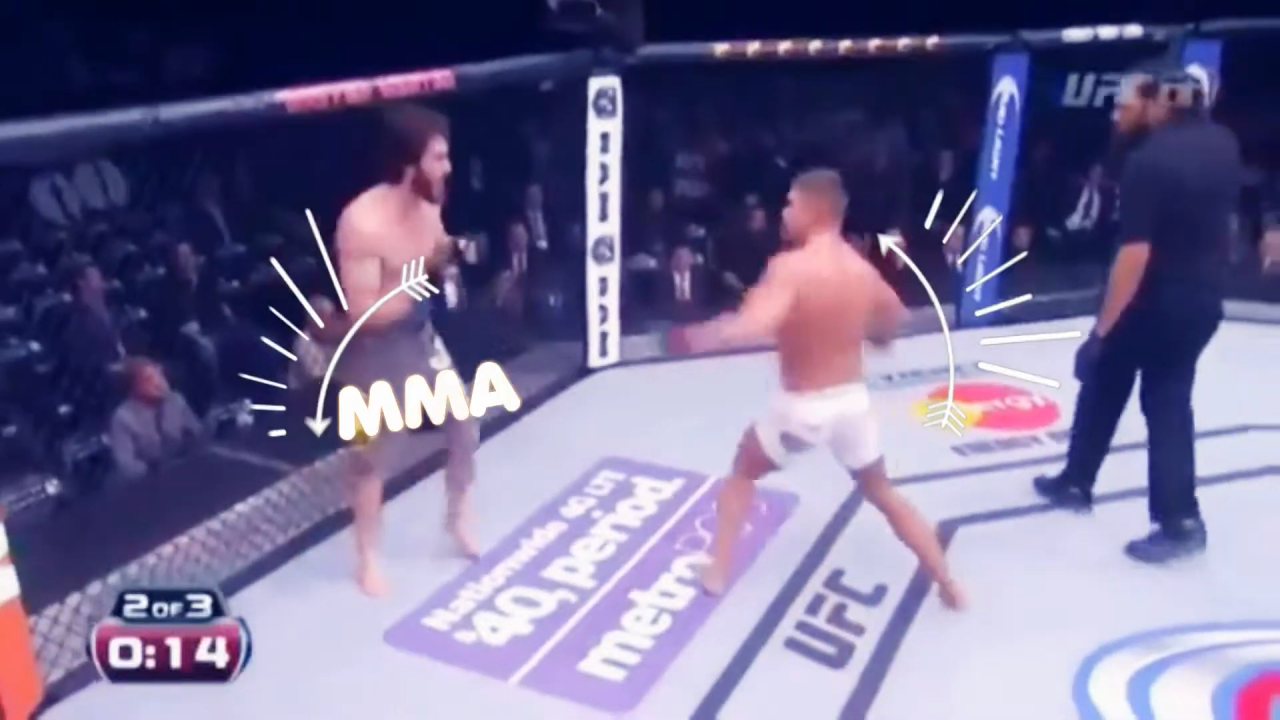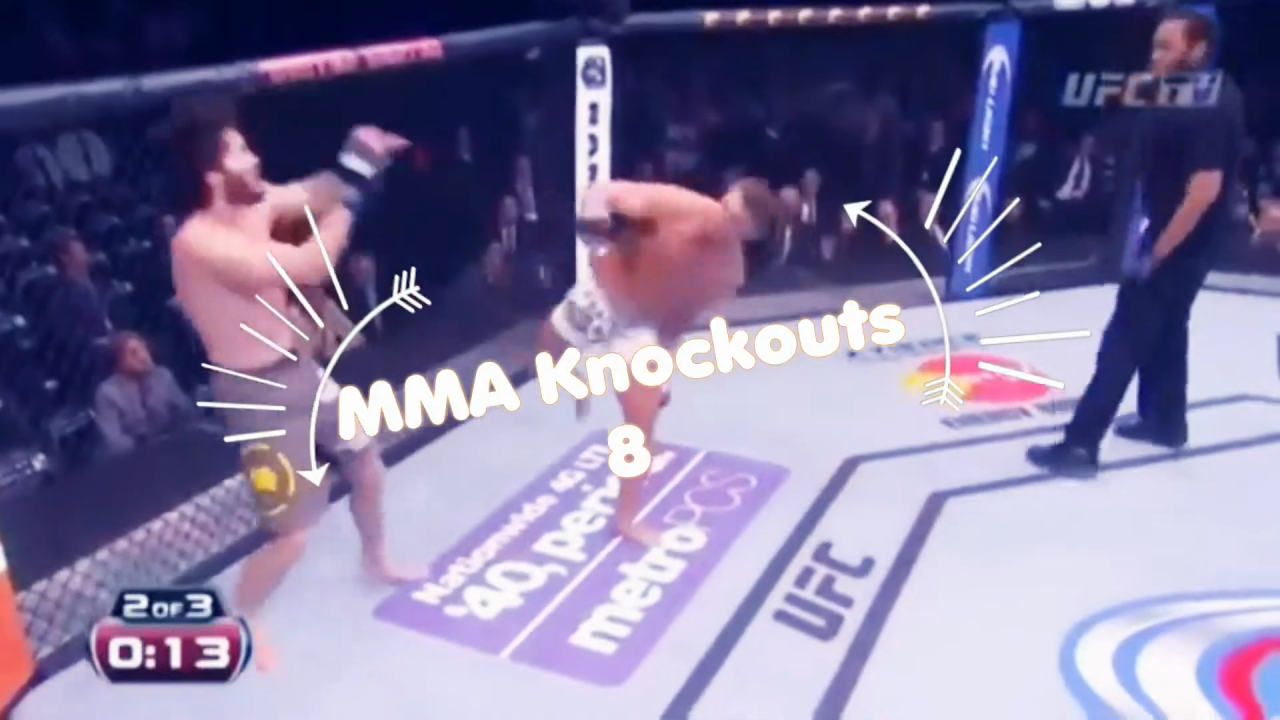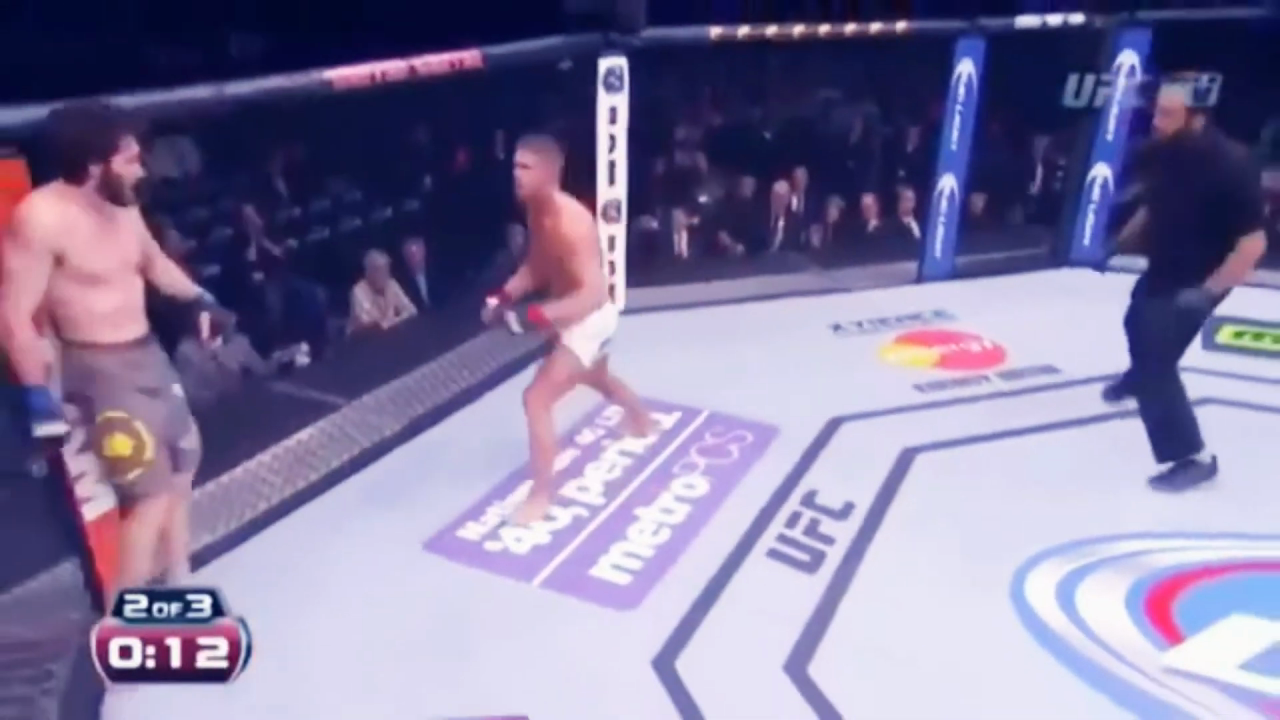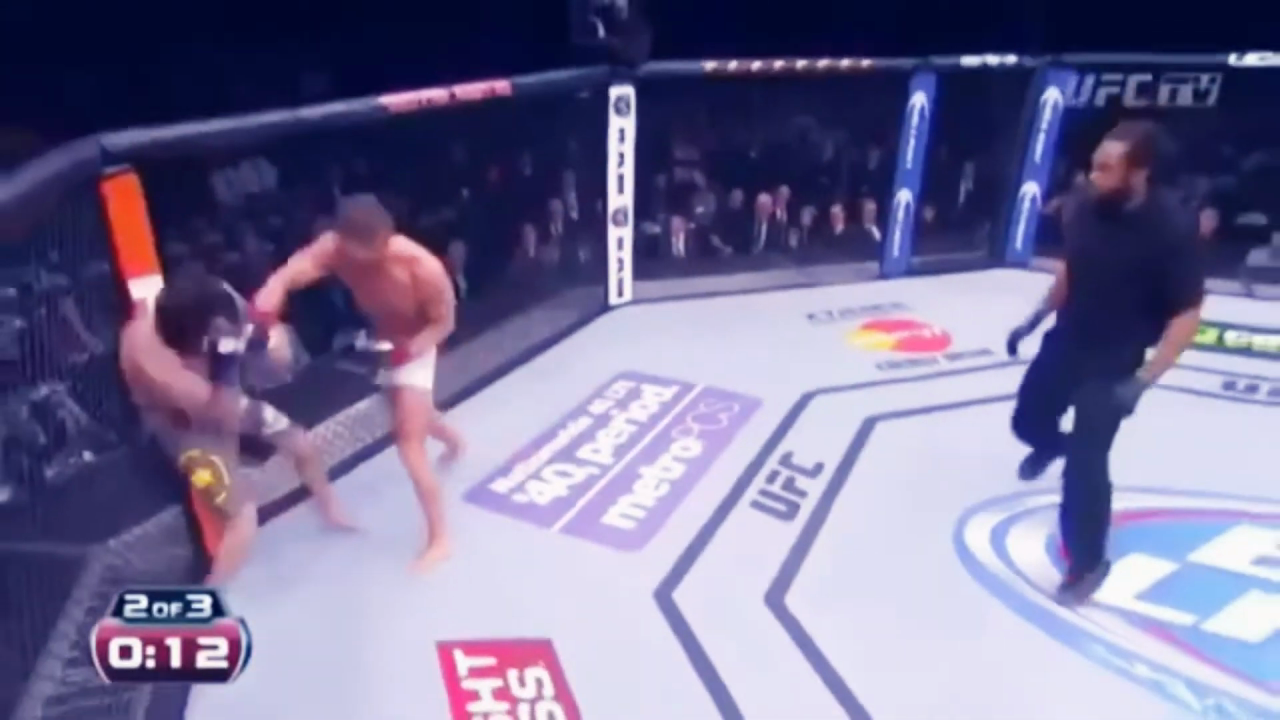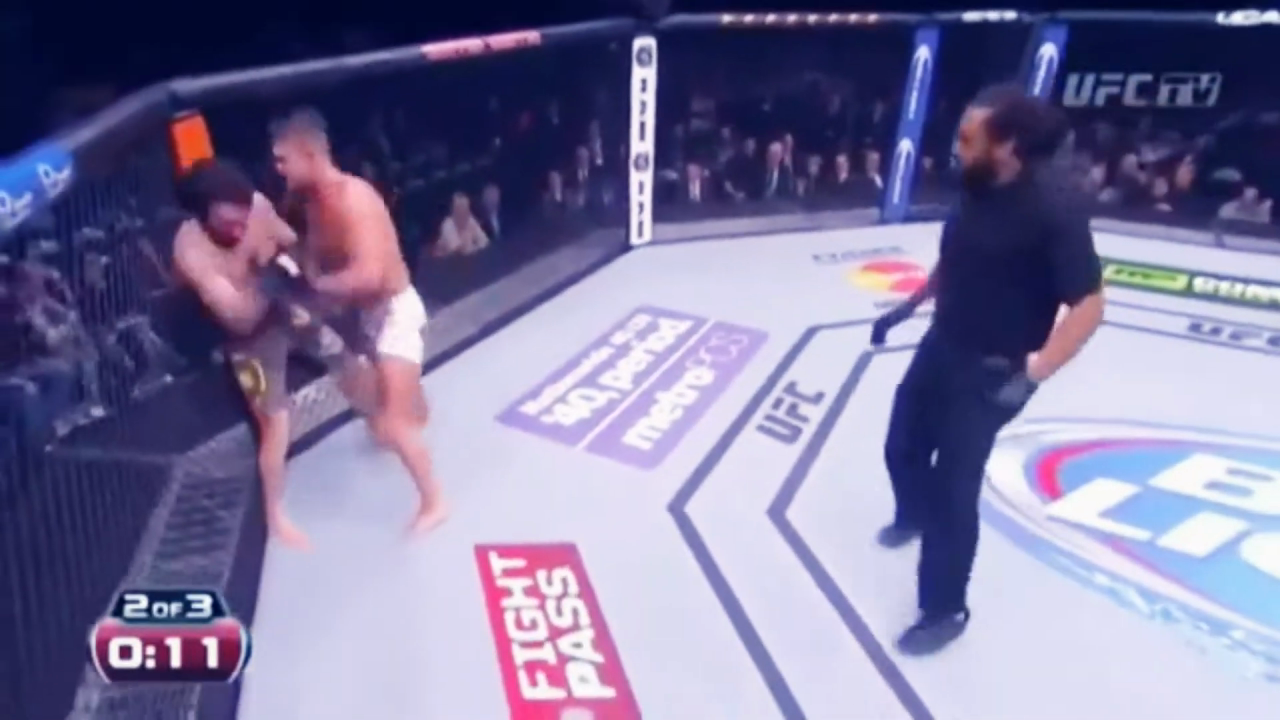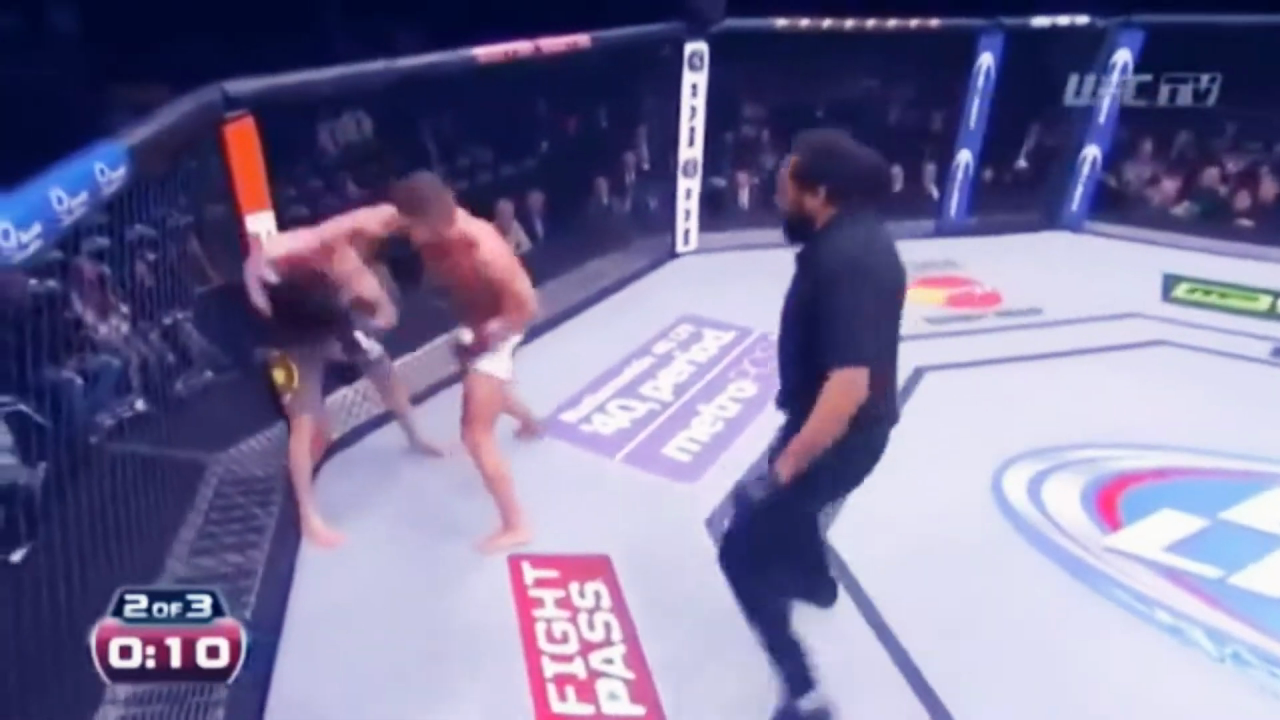
dt=0.7s
person 1, frame 1
left shoulder: (1148, 164)
right shoulder: (1222, 142)
left elbow: (1135, 255)
right elbow: (1224, 211)
left wrist: (1101, 328)
left hip: (1153, 300)
right hip: (1204, 298)
left knee: (1103, 387)
right knee: (1170, 404)
left ankle: (1075, 482)
right ankle: (1179, 518)
person 1, frame 2
left shoulder: (1204, 106)
right shoulder: (1212, 93)
left elbow: (1206, 187)
left wrist: (1156, 252)
left hip: (1183, 239)
right hip: (1193, 235)
left knee: (1125, 338)
right knee: (1165, 327)
left ankle: (1080, 445)
right ankle: (1165, 421)
person 1, frame 3
left shoulder: (1228, 165)
right shoulder: (1160, 151)
left elbow: (1253, 241)
left wrist: (1207, 290)
right wrist: (1122, 239)
left hip: (1192, 285)
right hip: (1161, 272)
left knee: (1155, 361)
right knee: (1139, 327)
left ankle: (1195, 458)
right ankle: (1139, 380)
person 1, frame 4
left shoulder: (1171, 228)
right shoulder: (1086, 207)
left elbow: (1187, 316)
left wrist: (1144, 379)
right wrist: (1035, 319)
left hip: (1112, 364)
right hip: (1064, 341)
left knee: (1086, 463)
right knee: (1028, 420)
left ankle: (1088, 563)
right ankle: (1051, 446)
person 1, frame 5
left shoulder: (1055, 209)
right shoulder: (976, 189)
left elbow: (1087, 307)
left wrist: (1030, 377)
right wrist: (906, 307)
left hip: (990, 371)
right hip: (941, 347)
left knee: (953, 486)
right knee: (902, 448)
left ankle: (945, 610)
right ankle: (917, 515)
person 1, frame 6
left shoulder: (843, 259)
right shoulder: (861, 238)
left elbow: (849, 386)
left wrist: (780, 468)
left hip: (838, 437)
right hip: (850, 427)
left knee: (745, 552)
right knee: (782, 505)
right ankle: (814, 579)
person 2, frame 1
left shoulder: (427, 206)
right shoulder: (362, 223)
right elbow: (362, 313)
left wrist: (456, 253)
right wrist: (422, 299)
left hip: (417, 335)
right hip: (371, 349)
left knee: (464, 434)
right knee: (374, 463)
left ankle: (457, 521)
right ankle: (367, 557)
person 2, frame 2
left shoulder: (254, 208)
right shoulder: (200, 244)
left elbow: (310, 195)
right elbow: (307, 268)
left wrist: (356, 166)
right wrist: (351, 189)
left hip: (299, 370)
right hip: (255, 392)
left knee: (368, 468)
right knee: (292, 534)
left ankle: (376, 559)
right ankle: (242, 620)
person 2, frame 3
left shoulder: (122, 206)
right shoulder: (41, 218)
left elbow: (155, 263)
left wrist: (198, 299)
left hip: (149, 356)
right hip: (101, 371)
left knee: (179, 473)
right knee: (153, 496)
left ankle: (179, 583)
person 2, frame 4
right shoulder: (147, 346)
right elbow: (221, 408)
right wrist: (225, 365)
left hip: (213, 397)
right hip: (180, 419)
left knee: (303, 445)
right knee: (242, 518)
left ankle: (331, 513)
person 2, frame 5
left shoulder: (253, 207)
right shoulder: (190, 251)
left elbow: (291, 243)
right elbow: (241, 319)
left wrist: (289, 262)
right wrist: (268, 277)
left hip: (283, 309)
right hip: (248, 335)
left knee: (344, 359)
right knee: (278, 425)
right ankle: (274, 515)
person 2, frame 6
left shoulder: (337, 253)
right shoulder: (260, 282)
left elbow: (387, 313)
left hip: (338, 321)
right hip: (292, 330)
left knee: (382, 368)
right knee: (306, 420)
left ankle: (415, 438)
right ankle: (308, 515)
person 3, frame 1
left shoulder: (789, 267)
right shoulder: (864, 272)
left elbow: (754, 329)
right elbow: (891, 323)
left wrist: (689, 338)
left hip: (799, 411)
right hip: (852, 406)
left knee: (743, 474)
right knee: (886, 498)
left ankle: (718, 572)
right ankle: (947, 584)
person 3, frame 2
left shoulder: (727, 275)
right shoulder: (678, 207)
left elbow: (681, 317)
right elbow: (608, 195)
right wrist: (592, 211)
left hip: (634, 326)
right hip: (596, 295)
left knee: (642, 429)
right knee: (548, 355)
left ankle: (627, 518)
person 3, frame 3
left shoulder: (568, 225)
right shoulder: (540, 213)
left elbow: (592, 292)
right elbow: (536, 267)
left wrist: (543, 316)
right wrist: (504, 296)
left hip: (590, 319)
right hip: (584, 317)
left knee: (537, 400)
right knee: (596, 377)
left ankle: (540, 495)
right ankle: (641, 421)
person 3, frame 4
left shoulder: (423, 269)
right shoulder: (336, 247)
left elbow: (442, 323)
right elbow: (286, 278)
left wrist: (402, 352)
right wrist: (263, 313)
left hip: (411, 351)
right hip: (381, 345)
left knee: (410, 446)
right knee: (412, 413)
left ankle: (439, 539)
right ankle: (453, 439)
person 3, frame 5
left shoulder: (351, 200)
right shoulder: (314, 202)
left elbow: (366, 276)
right elbow: (317, 261)
left wrist: (319, 284)
left hip: (396, 310)
right hip: (371, 309)
left knee: (395, 422)
right knee: (375, 387)
left ankle: (433, 503)
right ankle: (419, 413)
person 3, frame 6
left shoulder: (487, 256)
right shoulder: (446, 215)
left elbow: (528, 308)
left wrist: (480, 337)
left hip: (494, 336)
right hip: (476, 325)
left knee: (477, 439)
right knee: (491, 393)
left ankle: (514, 526)
right ankle: (531, 424)
